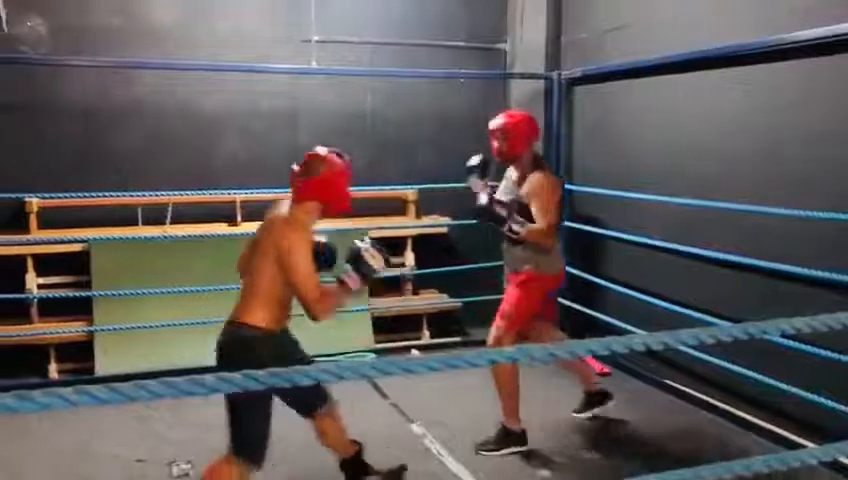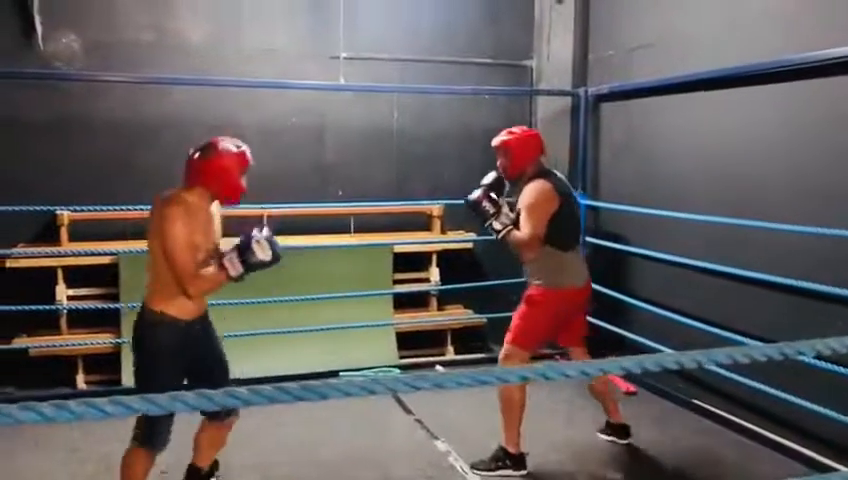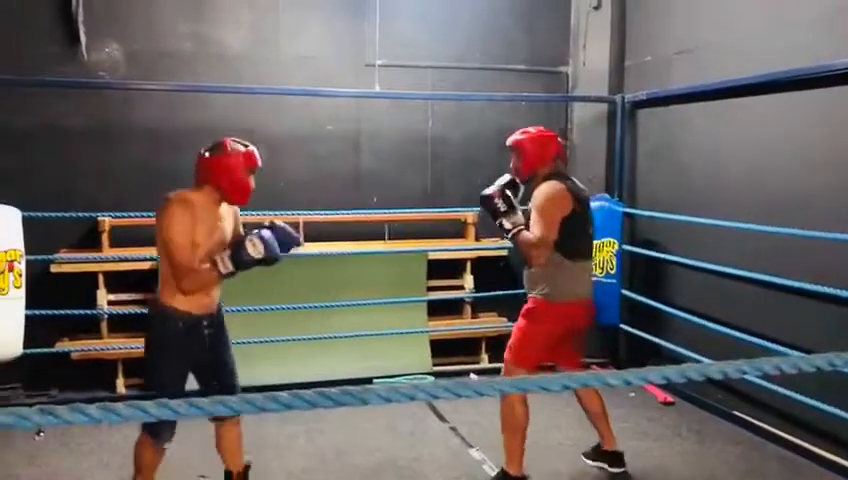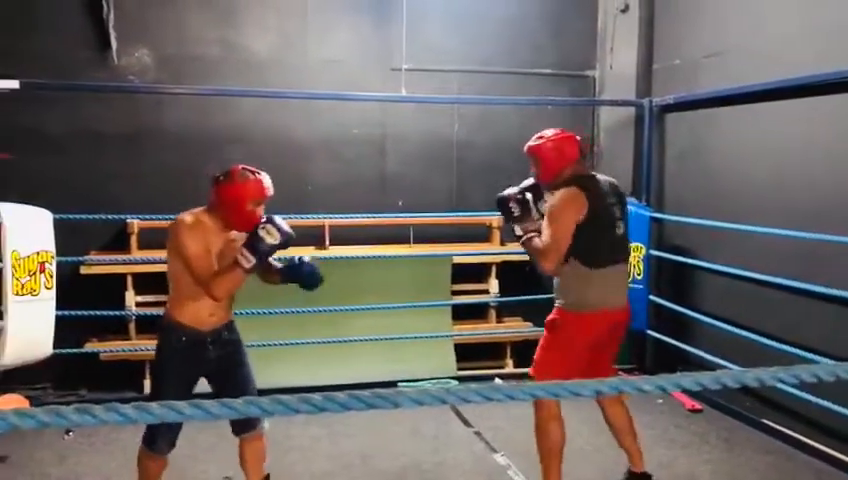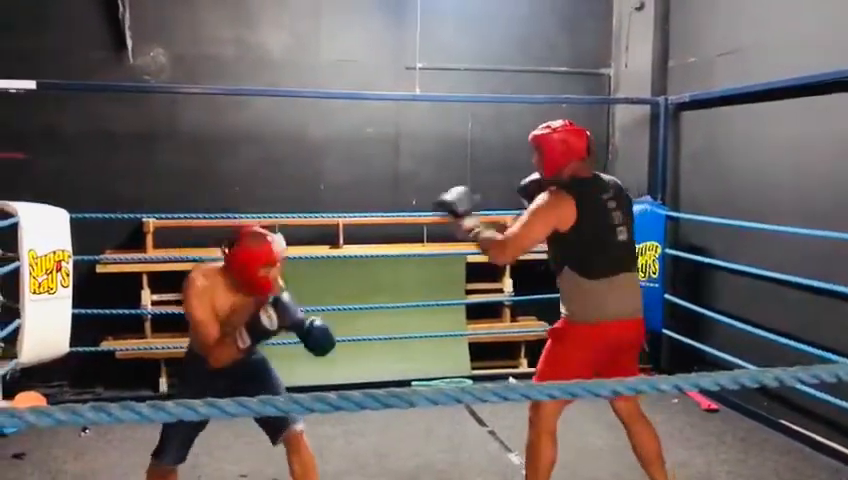
dt=0.7s
person 1, frame 1
left shoulder: (539, 180)
right shoulder: (513, 172)
left elbow: (545, 236)
right elbow: (500, 205)
left wrist: (506, 221)
right wrist: (479, 181)
left hip: (537, 274)
right hip: (523, 271)
left knee: (498, 344)
right knee: (544, 334)
left ankle: (513, 431)
right ankle: (595, 389)
person 1, frame 2
left shoulder: (537, 190)
right shoulder: (552, 180)
left elbow: (528, 247)
left wrist: (493, 218)
right wrist: (499, 205)
left hip: (551, 290)
right hip: (575, 286)
left knee: (509, 362)
right knee: (578, 355)
right ankle: (617, 423)
person 1, frame 3
left shoulder: (549, 192)
right shoulder: (570, 189)
left elbow: (538, 251)
left wrist: (507, 218)
right wrist: (514, 211)
left hip: (552, 304)
right hip: (577, 301)
left knee: (513, 381)
right knee: (573, 372)
right ankle: (610, 450)
person 1, frame 4
left shoulder: (565, 197)
right shoulder: (610, 188)
left elbow: (548, 260)
left wrist: (523, 223)
right wrist: (540, 211)
left hip: (579, 314)
right hip: (616, 310)
left knee: (545, 400)
right knee: (604, 389)
person 1, frame 5
left shoulder: (557, 201)
right shoulder: (616, 190)
left elbow: (503, 251)
left wrist: (466, 219)
left hip: (588, 327)
right hip: (630, 322)
left knee: (543, 416)
right knee: (628, 409)
person 2, frame 1
left shoulder: (289, 216)
right shoulder: (291, 231)
left elbow: (245, 266)
right elbow: (316, 308)
right wrist: (356, 275)
left hip: (274, 339)
right hip: (250, 346)
left knee: (321, 406)
person 2, frame 2
left shoulder: (211, 208)
right shoulder: (174, 211)
right elbow: (191, 284)
left wrist: (249, 254)
right wrist: (239, 261)
left hip: (198, 326)
right hip: (162, 331)
left knee: (223, 413)
right knee: (151, 436)
person 2, frame 3
left shoulder: (228, 208)
right shoulder: (178, 209)
left elbow: (237, 247)
right elbow: (187, 280)
left wrist: (268, 240)
right wrist: (234, 260)
left hip: (212, 323)
right hip: (172, 325)
left knee: (229, 412)
right knee: (159, 428)
person 2, frame 4
left shoulder: (243, 227)
right shoulder: (187, 228)
left elbow: (266, 271)
right elbow: (215, 288)
left wrist: (291, 270)
right wrist: (254, 252)
left hip: (224, 337)
right hip: (182, 341)
left knee: (252, 427)
right knee: (159, 440)
person 2, frame 5
left shoulder: (270, 282)
right shoulder: (200, 285)
left elbow: (287, 314)
right elbow: (215, 355)
left wrist: (306, 325)
right wrist: (253, 332)
left hip: (249, 364)
right hip: (204, 370)
left knee: (294, 436)
right knee: (166, 459)
